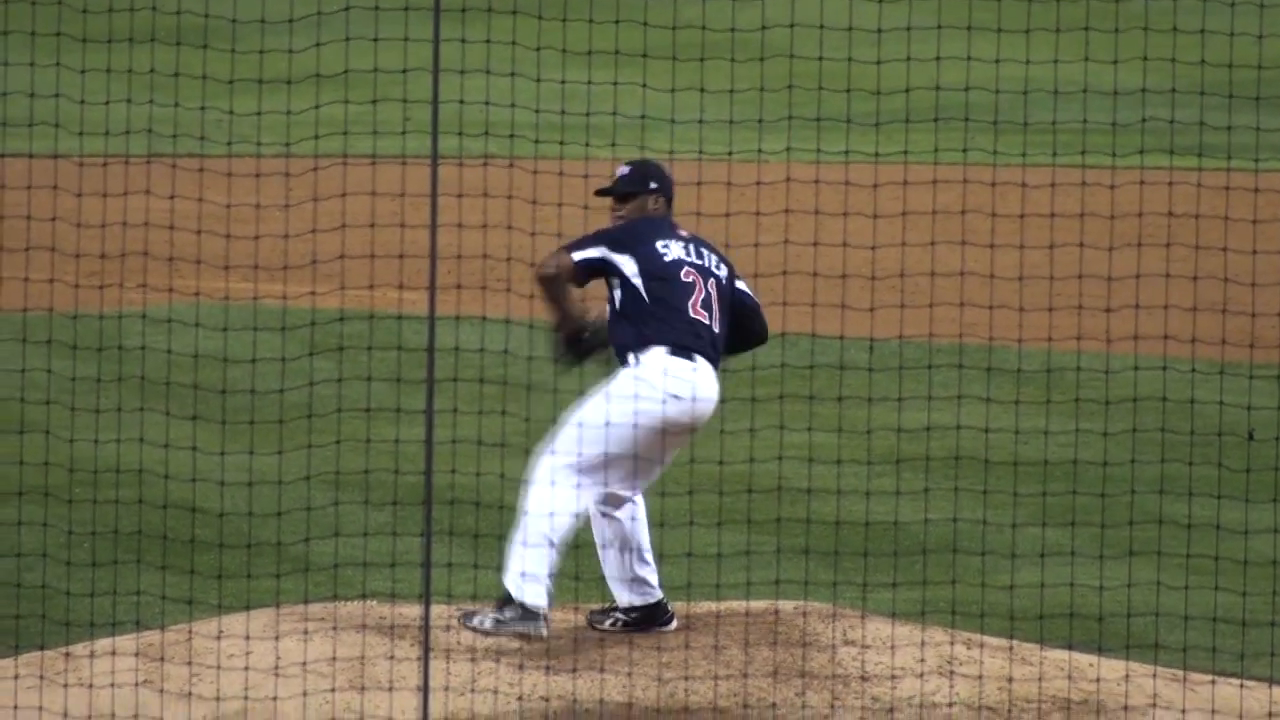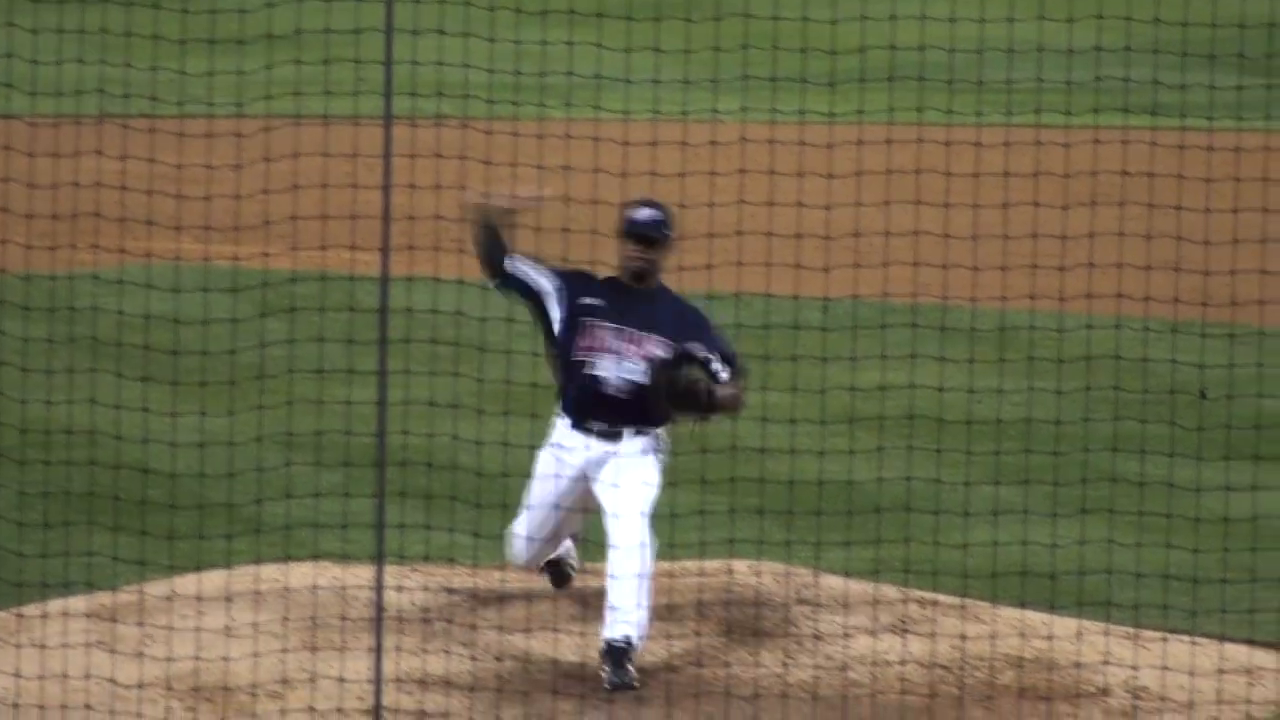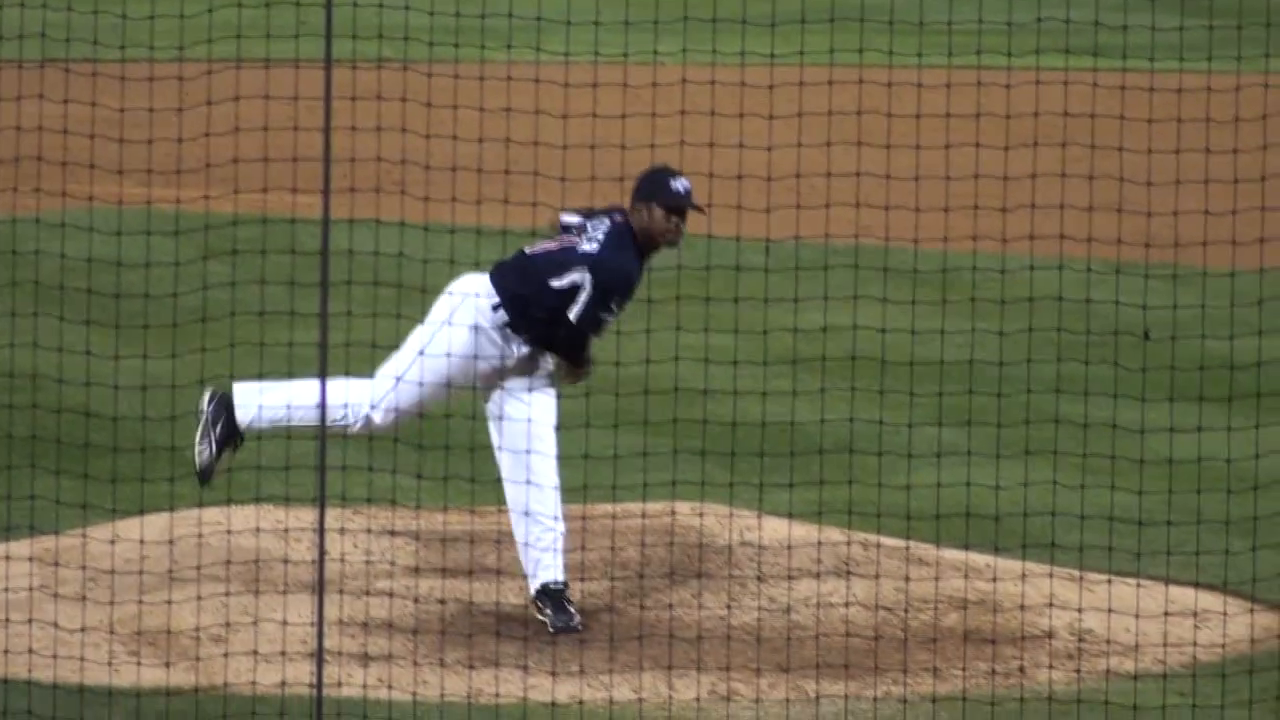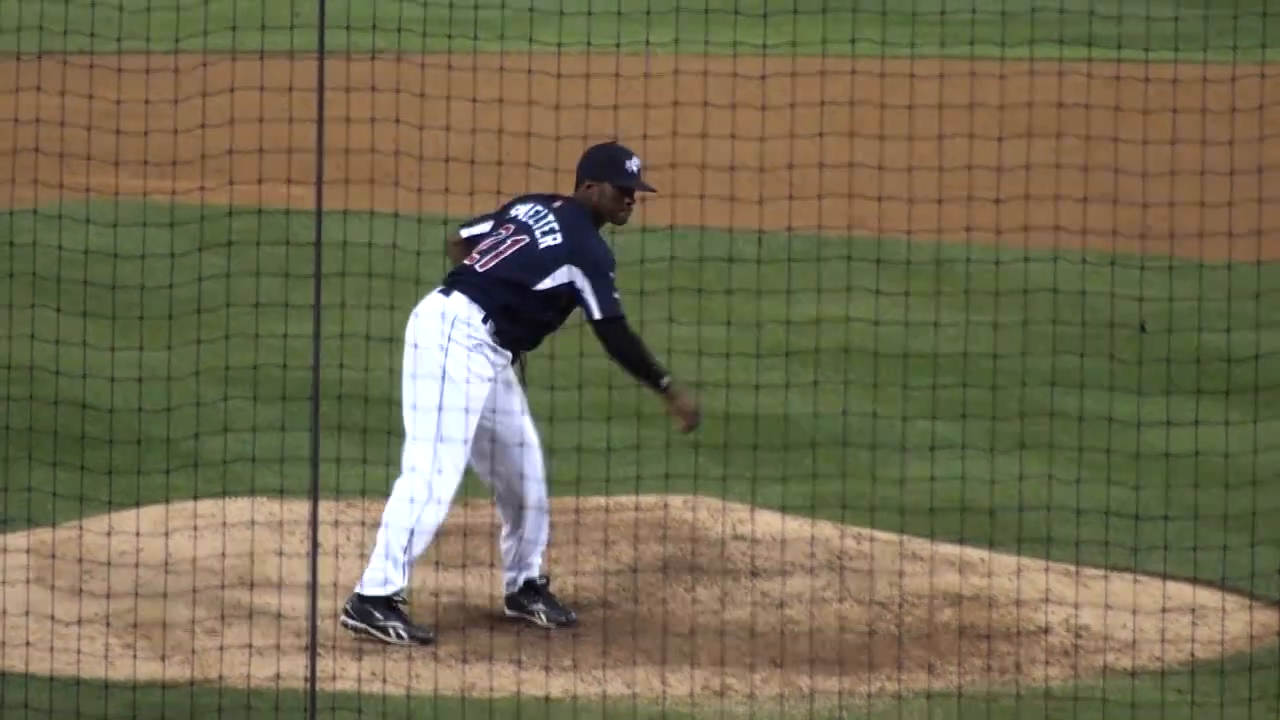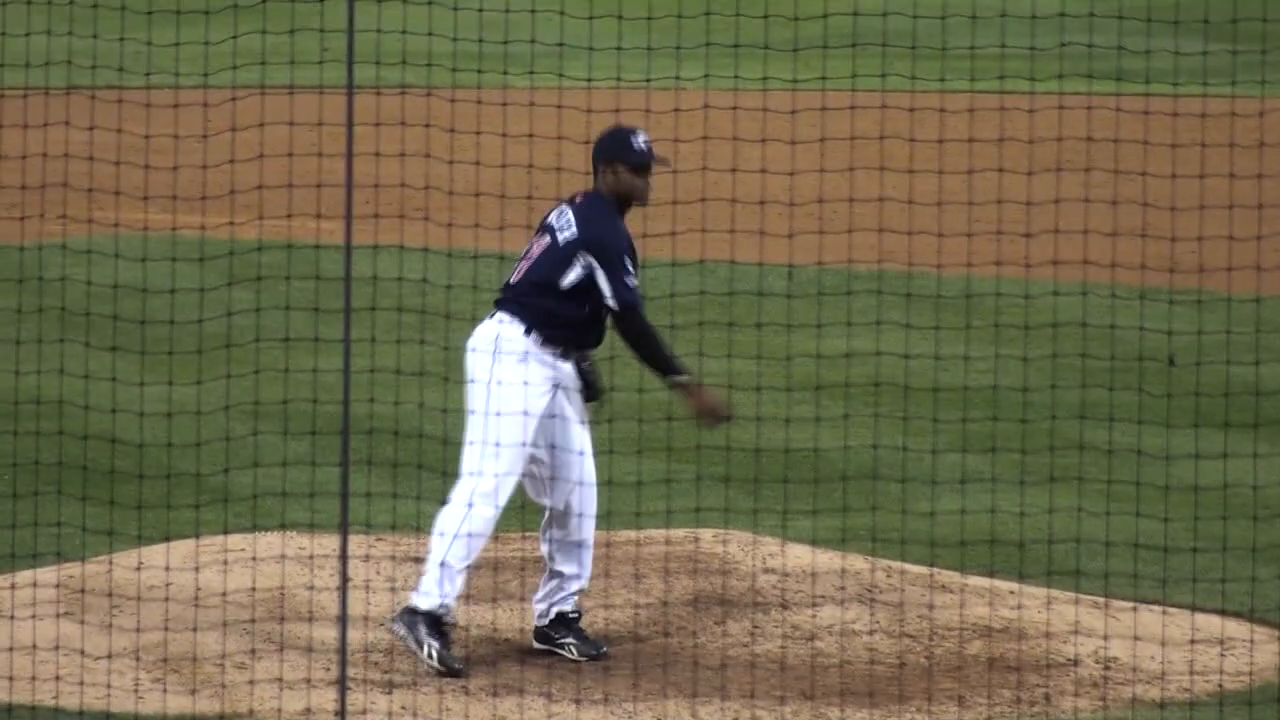
dt=0.4s
person 1, frame 1
left shoulder: (631, 236)
right shoulder: (711, 257)
left elbow: (550, 269)
right elbow: (755, 329)
left wrist: (567, 316)
left hip: (654, 379)
right hip: (699, 390)
left knee: (558, 470)
right knee: (613, 489)
left ankle: (526, 601)
right ankle: (643, 604)
person 1, frame 2
left shoulder: (684, 320)
right shoulder: (576, 290)
left elbow: (731, 392)
right elbow: (498, 267)
left wrist: (700, 397)
right wrist: (488, 225)
left hip: (635, 447)
right hip: (573, 439)
left knee: (630, 532)
right knee: (526, 548)
left ankle: (620, 645)
right ankle: (557, 553)
person 1, frame 3
left shoulder: (610, 224)
right shoulder: (618, 266)
left elbow: (567, 226)
right elbow: (569, 339)
right wrist: (578, 363)
left hip: (525, 350)
right hip: (475, 320)
left knee: (535, 469)
right knee: (372, 405)
left ankle: (548, 588)
right ankle: (233, 412)
person 1, frame 4
left shoulder: (531, 205)
right shoulder: (587, 251)
left elbow: (458, 243)
right elbow: (615, 336)
right wrist: (669, 389)
left hip: (485, 348)
right hip: (458, 338)
left knee: (521, 462)
right knee: (433, 473)
left ankle: (524, 587)
person 1, frame 5
left shoulder: (573, 214)
right shoulder: (606, 234)
right elbow: (631, 324)
left wrist: (582, 363)
right wrist: (689, 386)
left hip: (552, 364)
right hip: (513, 355)
left knee: (576, 493)
right knee: (486, 487)
left ankle: (556, 616)
right ankle: (426, 612)
